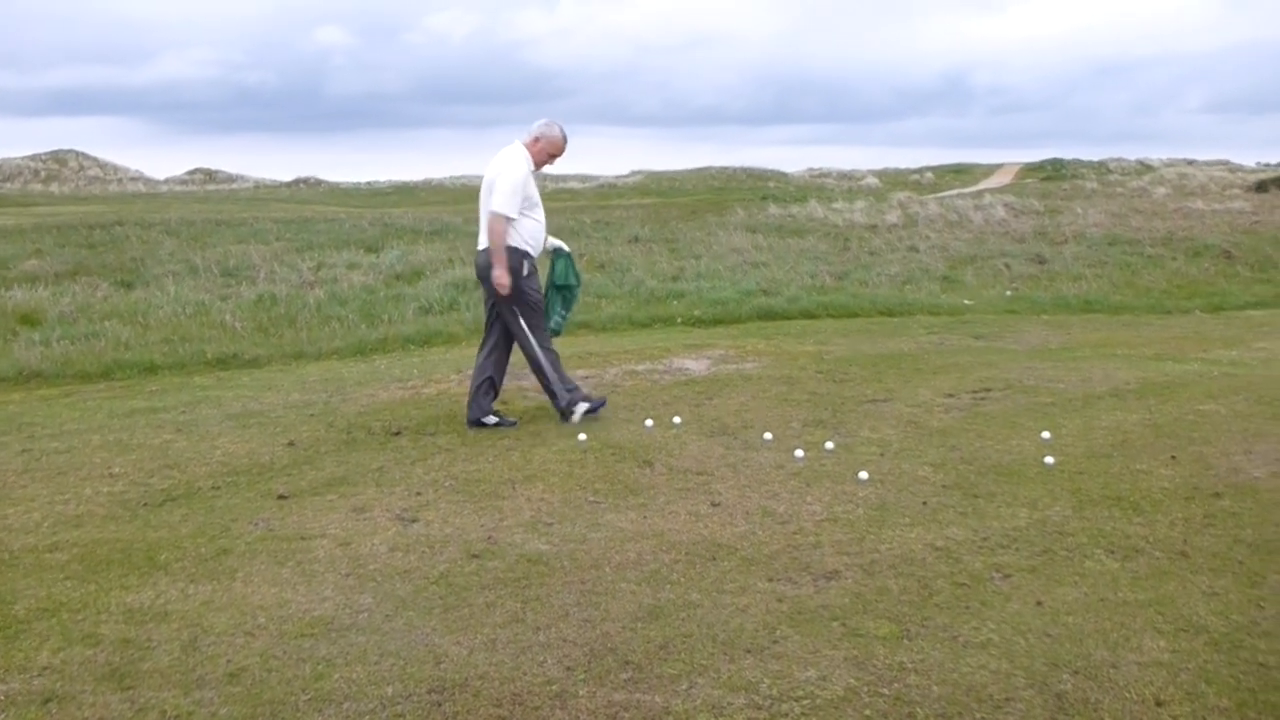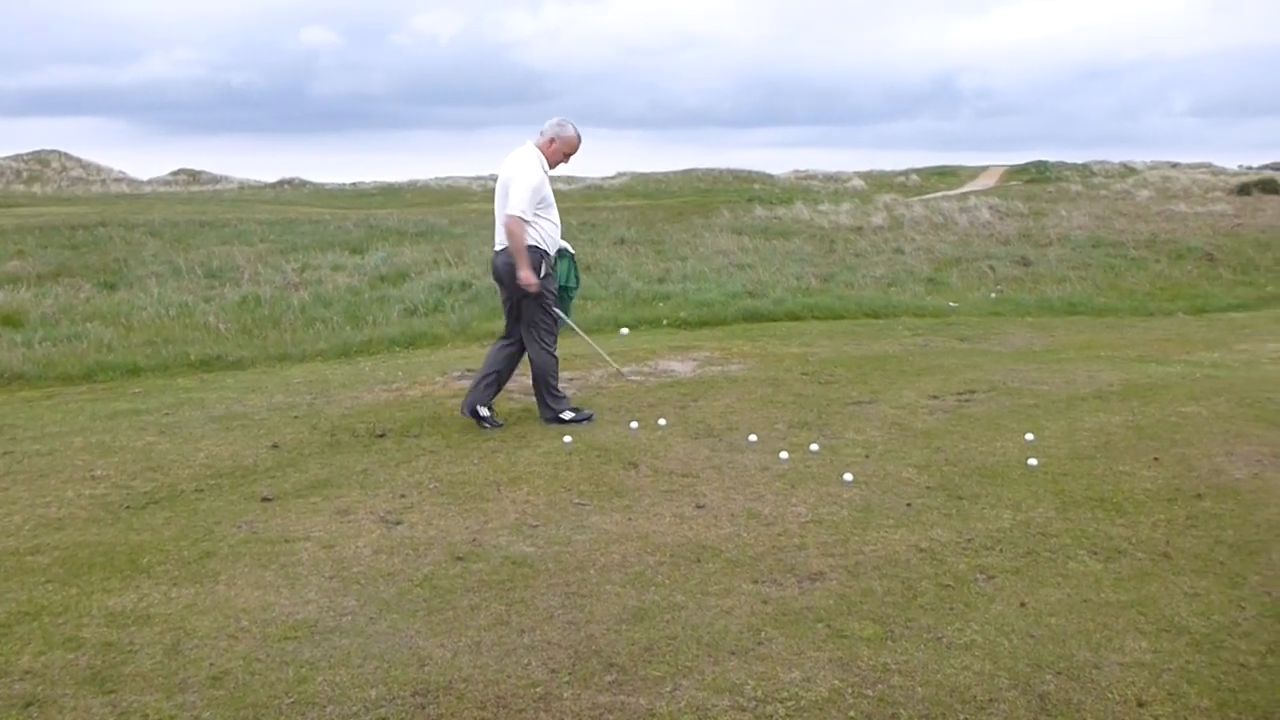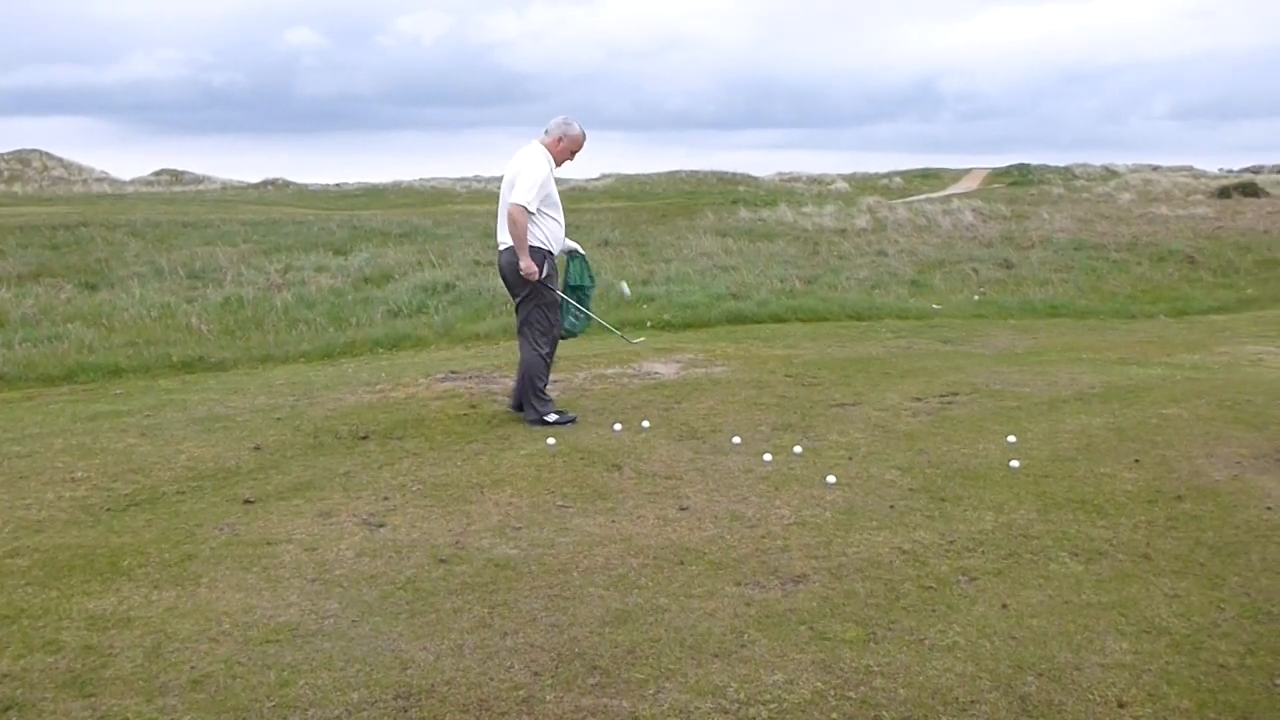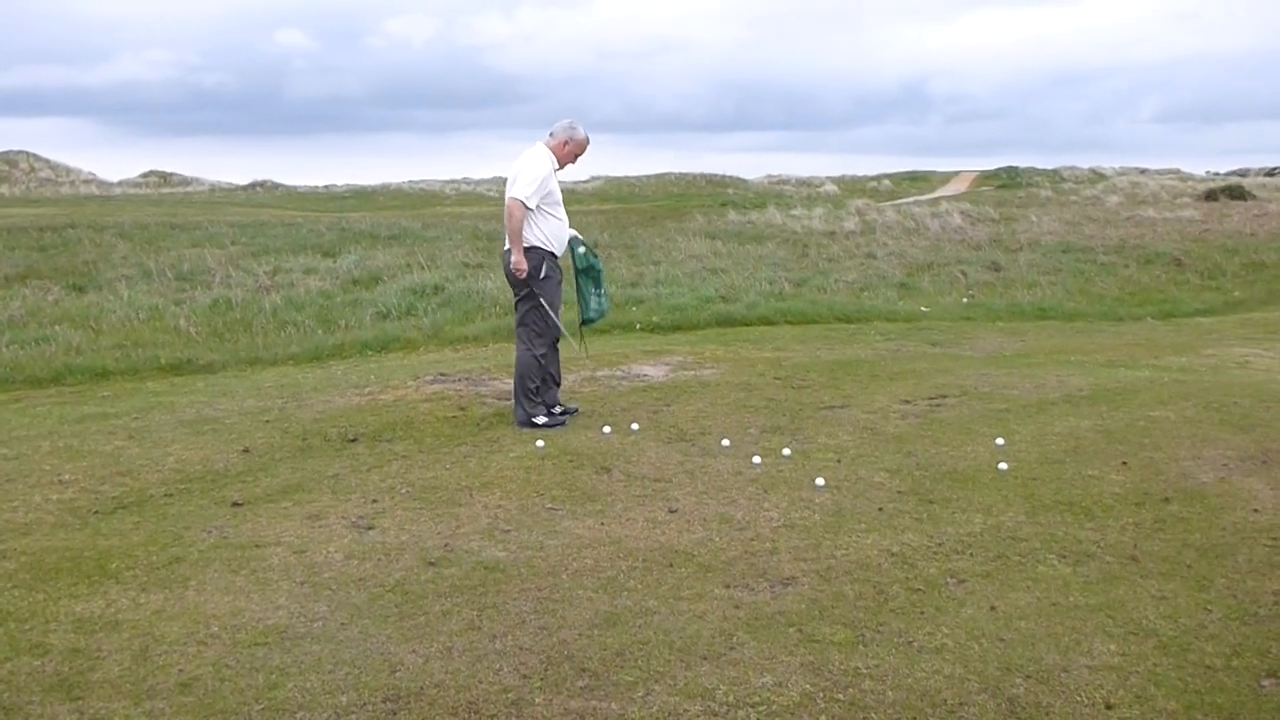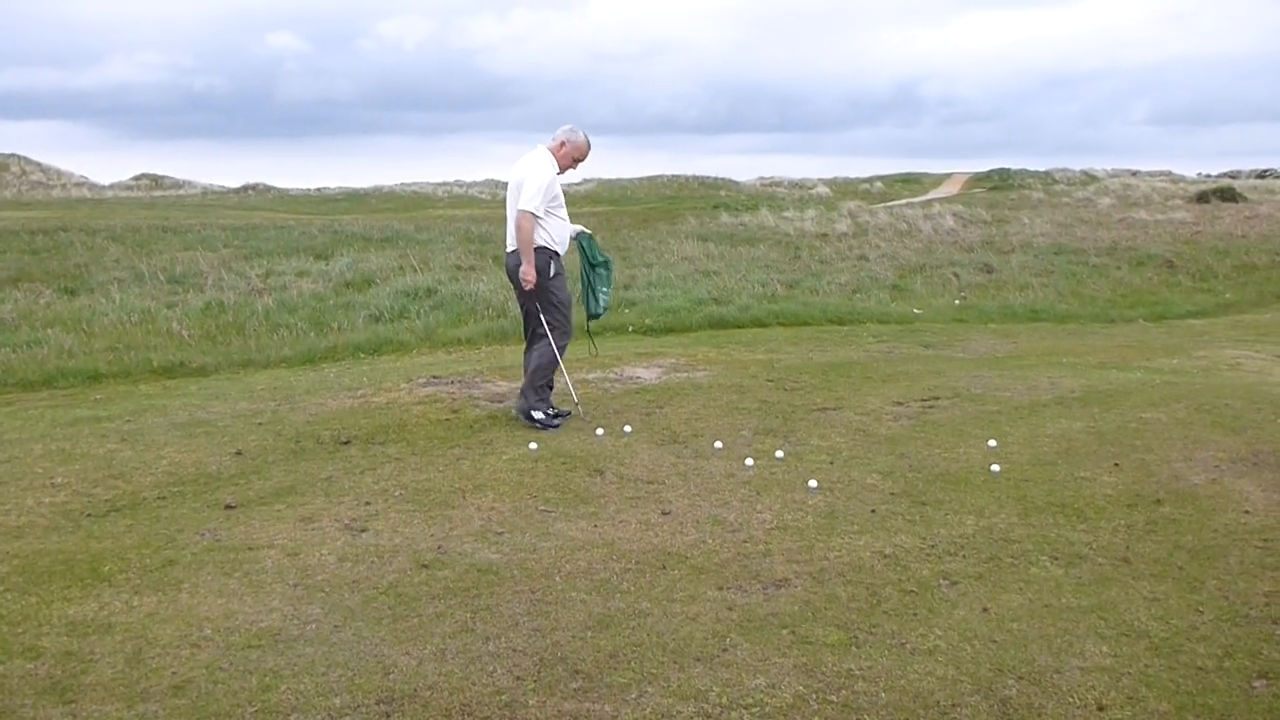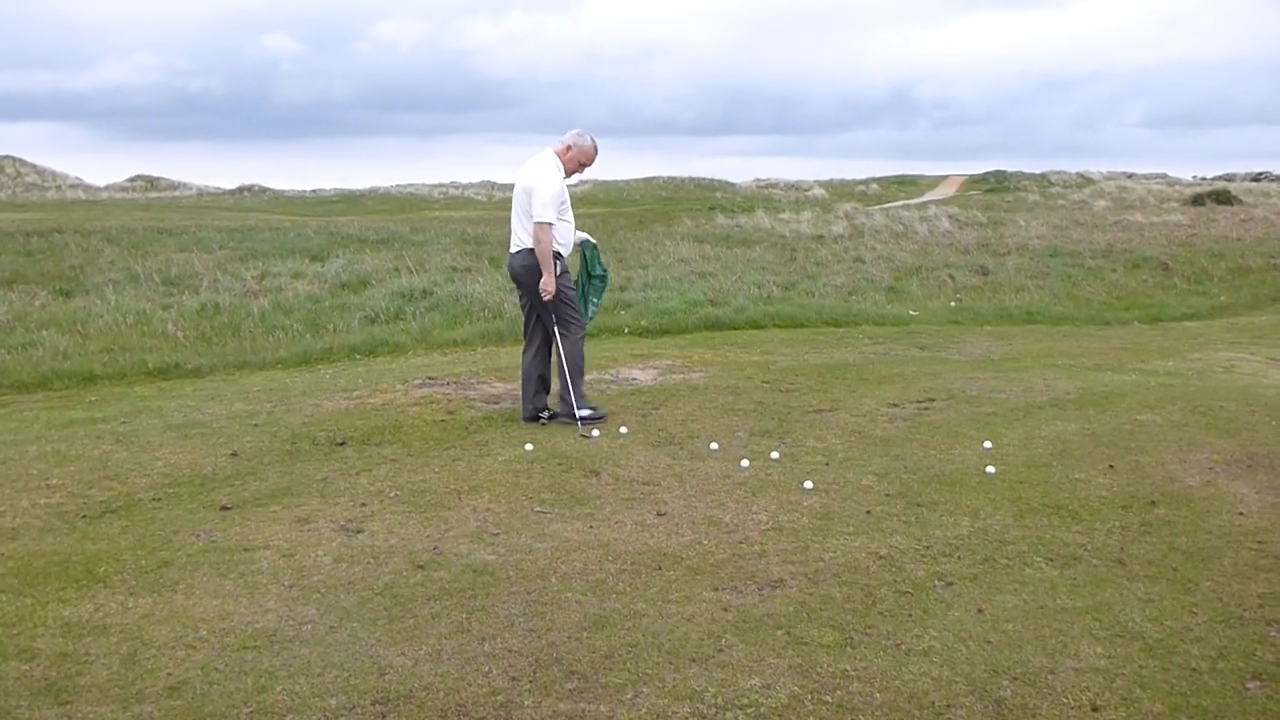
dt=0.3s
person 1, frame 1
left shoulder: (515, 162)
right shoulder: (515, 167)
right elbow: (497, 219)
left wrist: (545, 240)
right wrist: (500, 269)
left hip: (502, 264)
right hip: (510, 262)
left knee: (498, 338)
right knee: (535, 336)
left ankle: (480, 410)
right ankle: (569, 402)
person 1, frame 2
left shoulder: (526, 162)
right shoulder: (529, 169)
right elbow: (514, 222)
left wrist: (553, 240)
right wrist: (525, 268)
left hip: (517, 262)
right hip: (530, 263)
left knee: (516, 337)
right knee: (541, 337)
left ankle: (479, 400)
right ankle: (554, 408)
person 1, frame 3
left shoulder: (533, 161)
right shoulder: (536, 166)
right elbow: (516, 212)
left wrist: (561, 242)
right wrist: (525, 258)
left hip: (530, 258)
right hip: (531, 263)
left knee: (547, 331)
right knee: (538, 336)
left ankle: (525, 397)
right ankle: (538, 409)
person 1, frame 4
left shoulder: (539, 163)
right shoulder: (538, 165)
right elbow: (514, 206)
left wrist: (564, 233)
right wrist: (516, 253)
left hip: (539, 260)
right hip: (533, 261)
left knee: (548, 334)
right knee: (534, 338)
left ankle: (548, 401)
right ankle: (529, 412)
person 1, frame 5
left shoulder: (534, 163)
right shoulder: (541, 170)
right elbow: (525, 219)
left wrist: (566, 229)
right wrist: (528, 265)
left hip: (531, 261)
right hip: (538, 262)
left knee: (540, 336)
right knee: (555, 333)
left ankle: (537, 405)
right ankle: (532, 403)
person 1, frame 6
left shoulder: (539, 166)
right shoulder: (549, 176)
right elbow: (542, 230)
left wrist: (570, 234)
right wrist: (549, 275)
left hip: (524, 261)
right hip: (539, 263)
left knee: (538, 337)
right knee: (571, 330)
left ankle: (534, 407)
right ankle: (574, 404)
